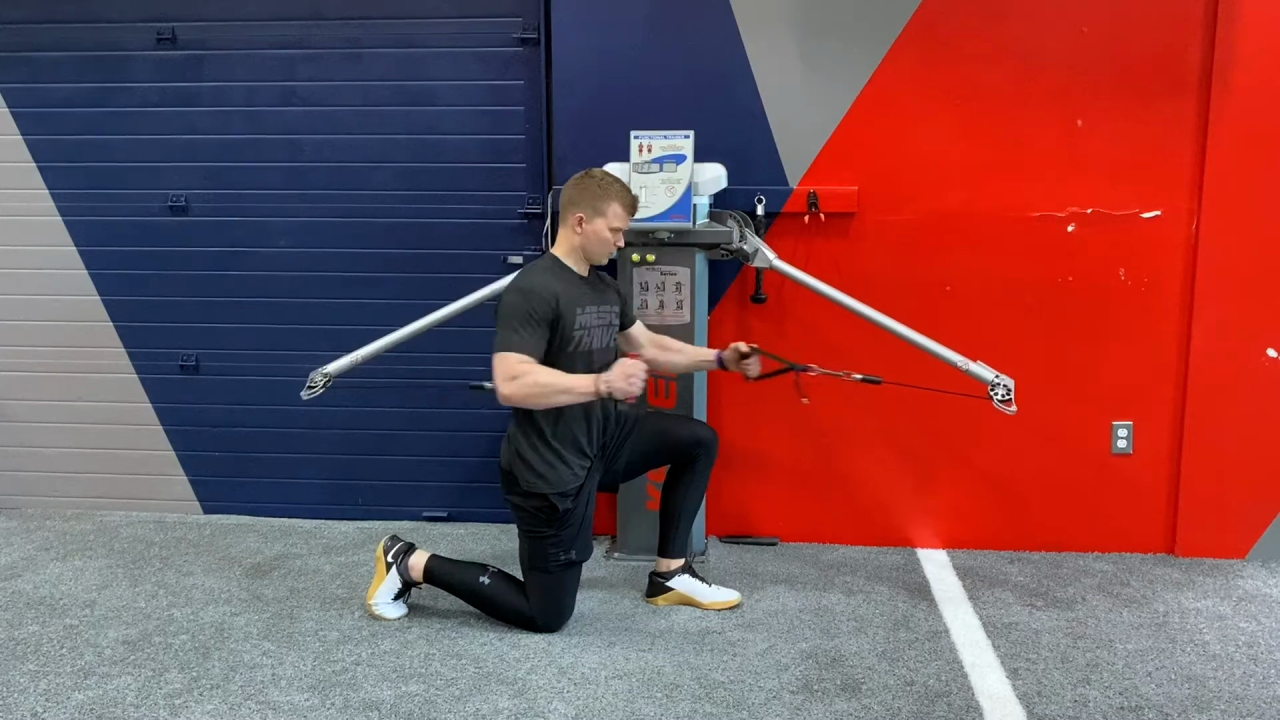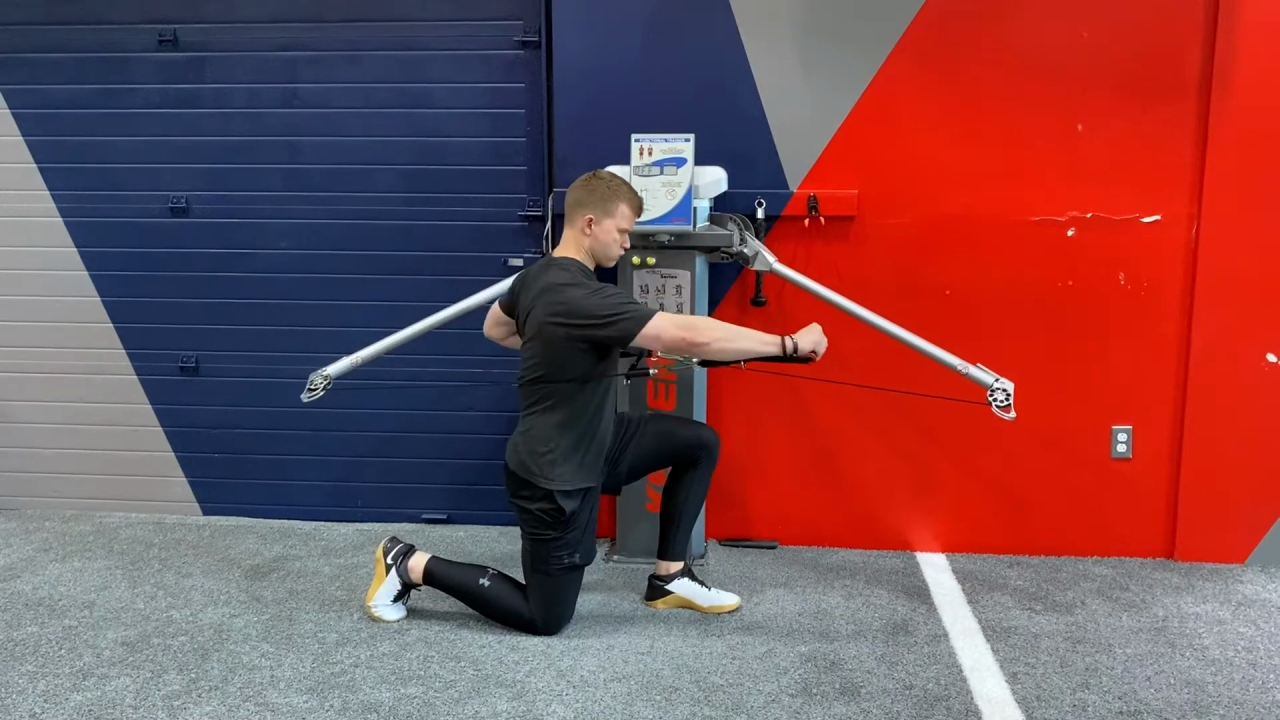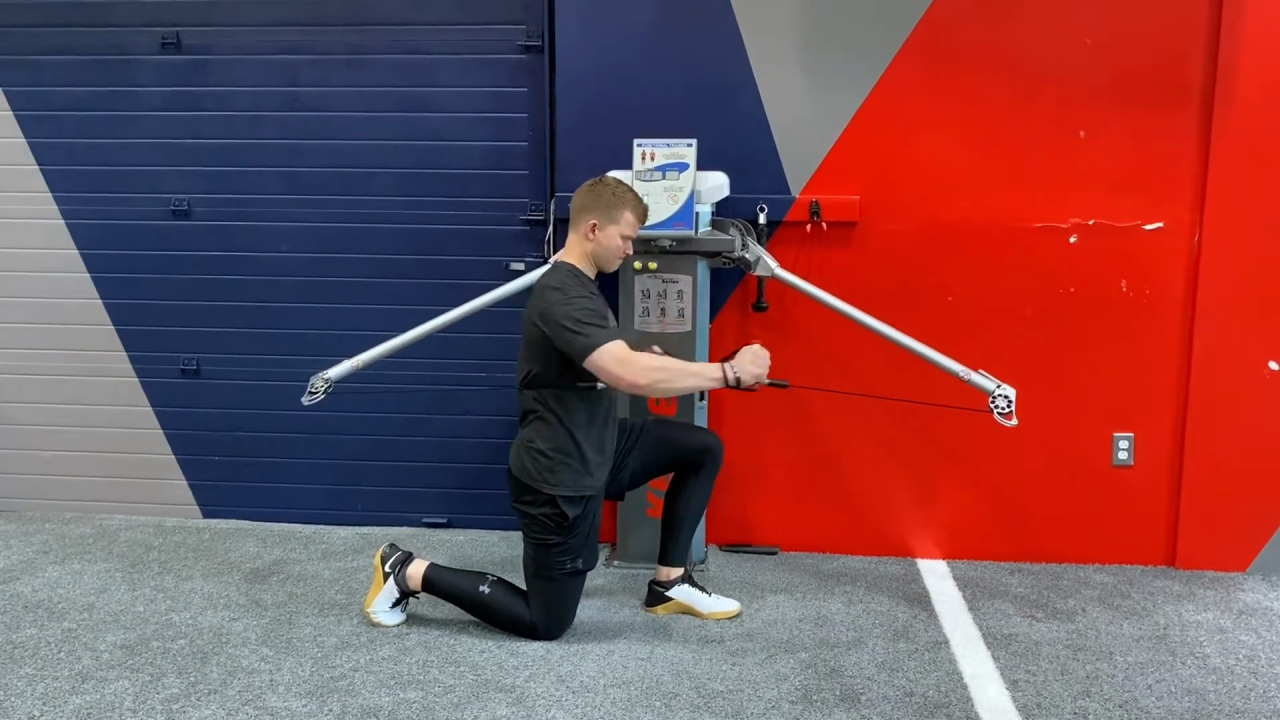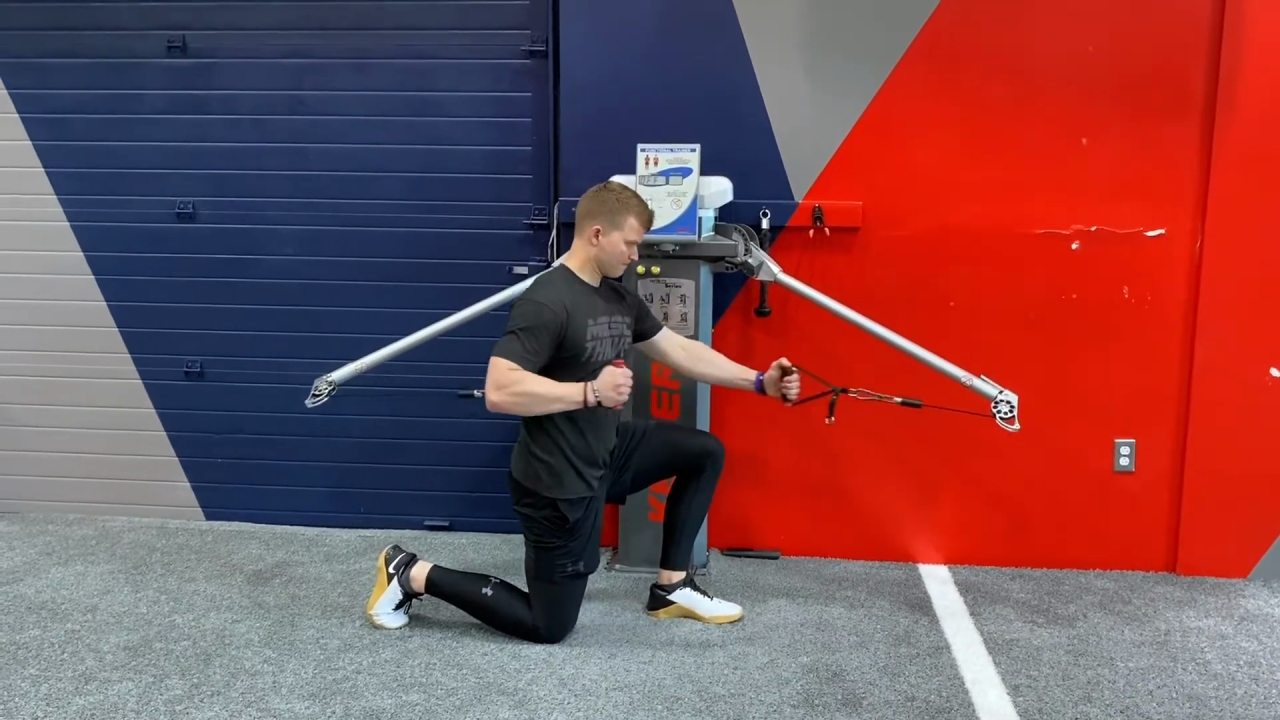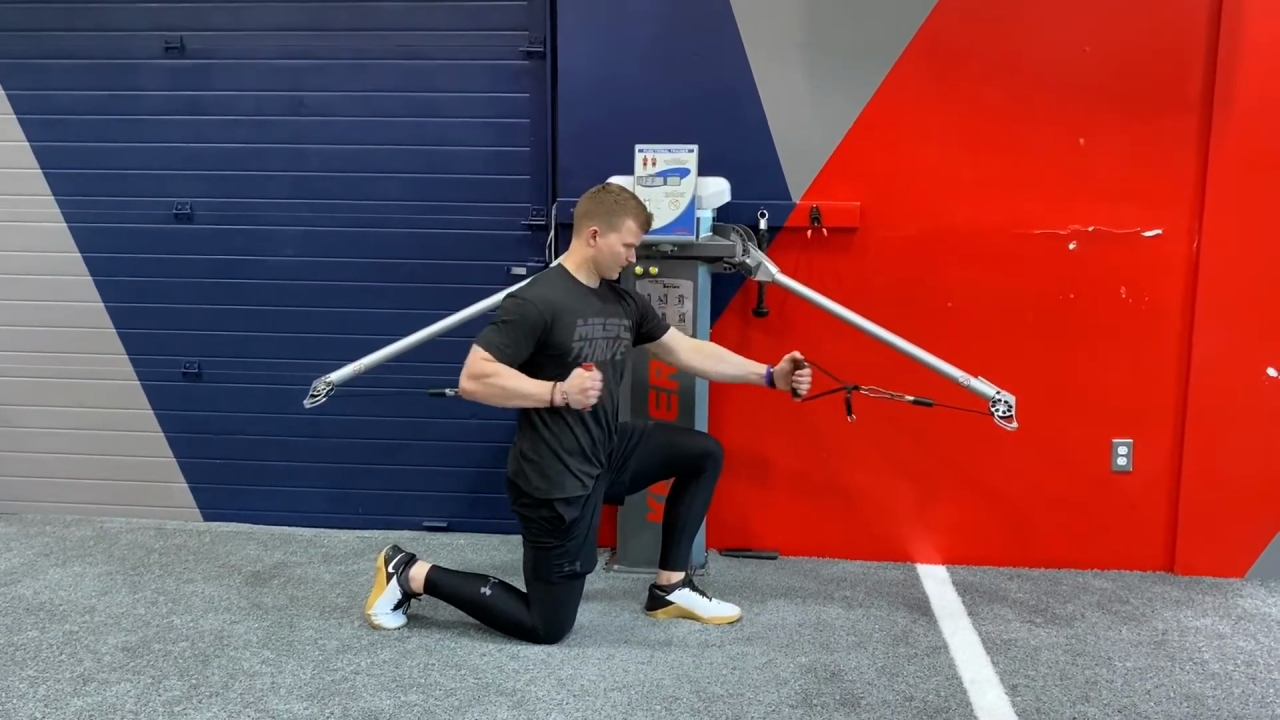
dt=0.7s
person 1, frame 1
left shoulder: (604, 287)
right shoulder: (532, 291)
left elbow: (647, 347)
right elbow: (512, 385)
left wrist: (719, 359)
right wrist: (604, 383)
left hip: (599, 438)
right hip: (549, 468)
left knee: (697, 440)
right knee: (547, 616)
left ankle: (670, 575)
right ankle: (412, 565)
person 1, frame 2
left shoulder: (539, 275)
right shoulder: (580, 299)
left elbow: (495, 328)
right elbow: (689, 335)
right wrist: (789, 343)
right hip: (553, 474)
left knee: (700, 444)
right knee: (546, 618)
left ankle: (668, 578)
right ankle: (412, 566)
person 1, frame 3
left shoulder: (573, 284)
right shoulder: (563, 299)
right elbow: (631, 375)
left wrist: (645, 363)
right wrist: (728, 372)
left hip: (597, 448)
right hip: (558, 477)
left knee: (703, 449)
right knee: (546, 622)
left ankle: (669, 583)
right ankle: (409, 573)
person 1, frame 4
left shoulder: (619, 298)
right shoulder: (547, 303)
left elbow: (679, 351)
right elbow: (500, 392)
left wrist: (759, 381)
right wrist: (588, 392)
left hip: (606, 451)
right hip: (557, 480)
left knee: (705, 452)
right knee: (549, 626)
left ankle: (671, 587)
right ankle: (413, 574)
person 1, frame 5
left shoulder: (623, 301)
right shoulder: (537, 302)
left elbow: (687, 351)
right elbow: (473, 379)
left wrist: (770, 375)
right wrist: (558, 393)
left hip: (606, 451)
right hip: (553, 480)
left knee: (703, 453)
right knee: (548, 626)
left ankle: (669, 588)
right ankle: (413, 575)
